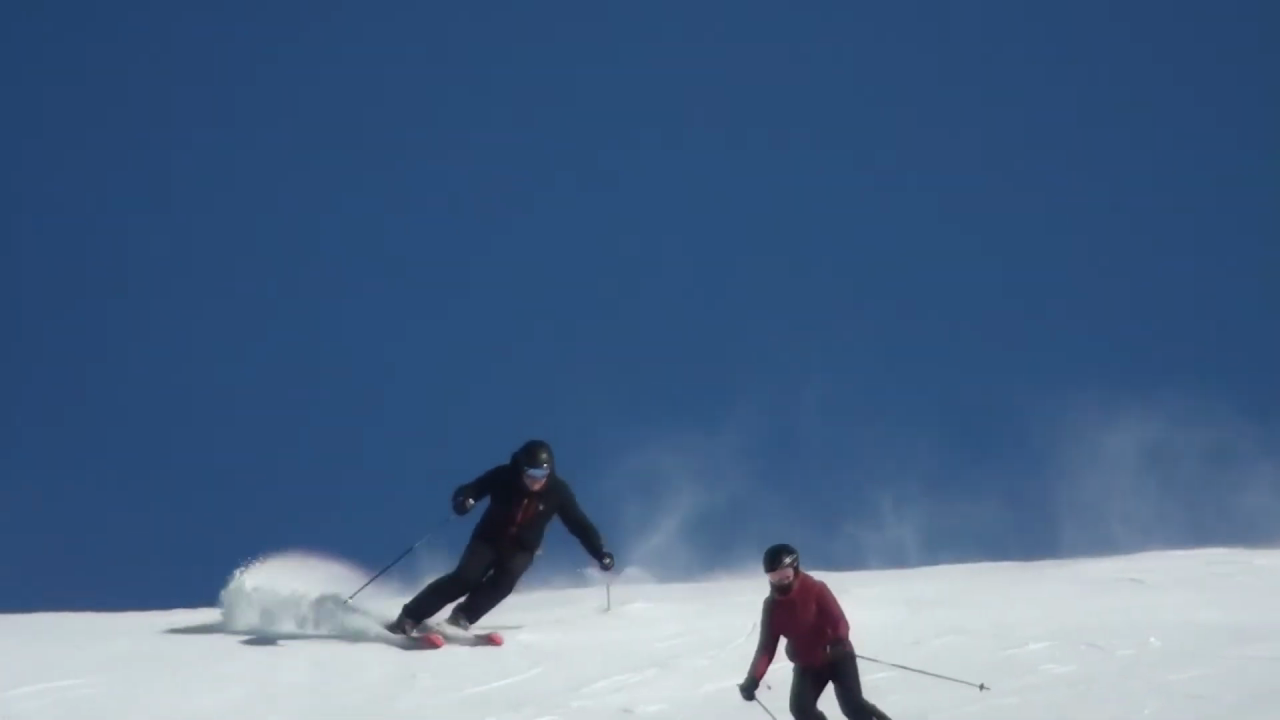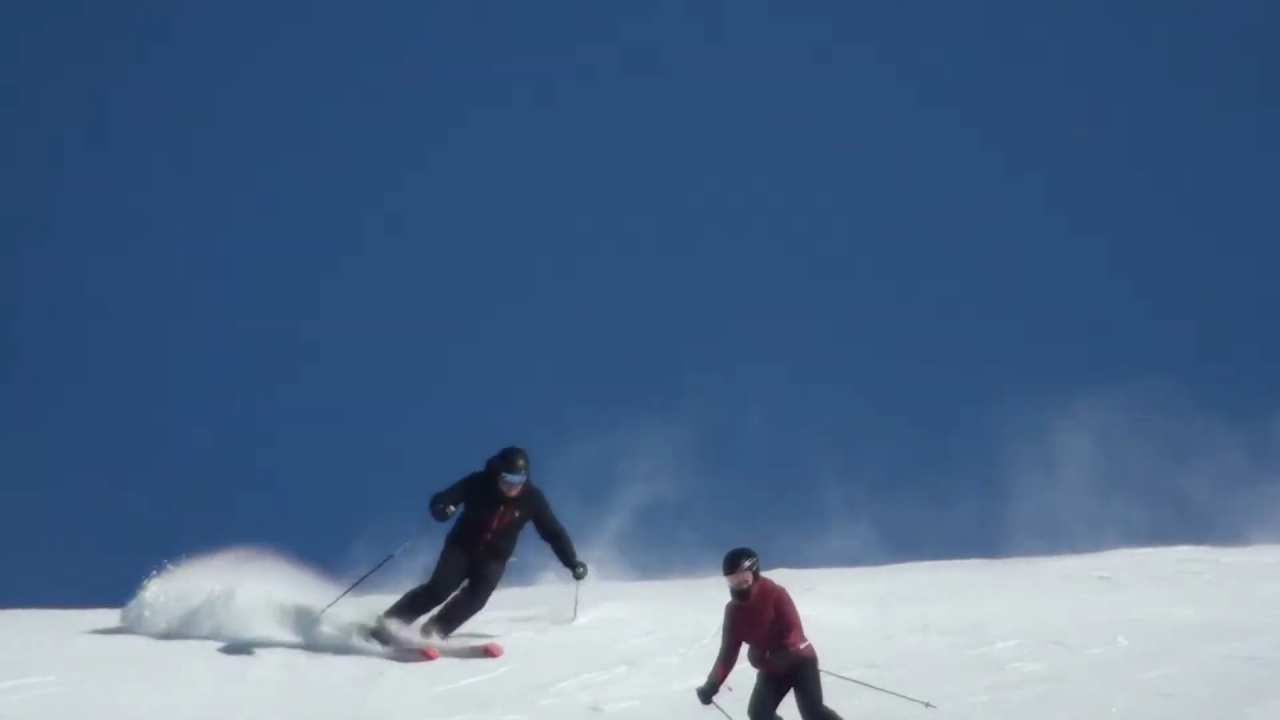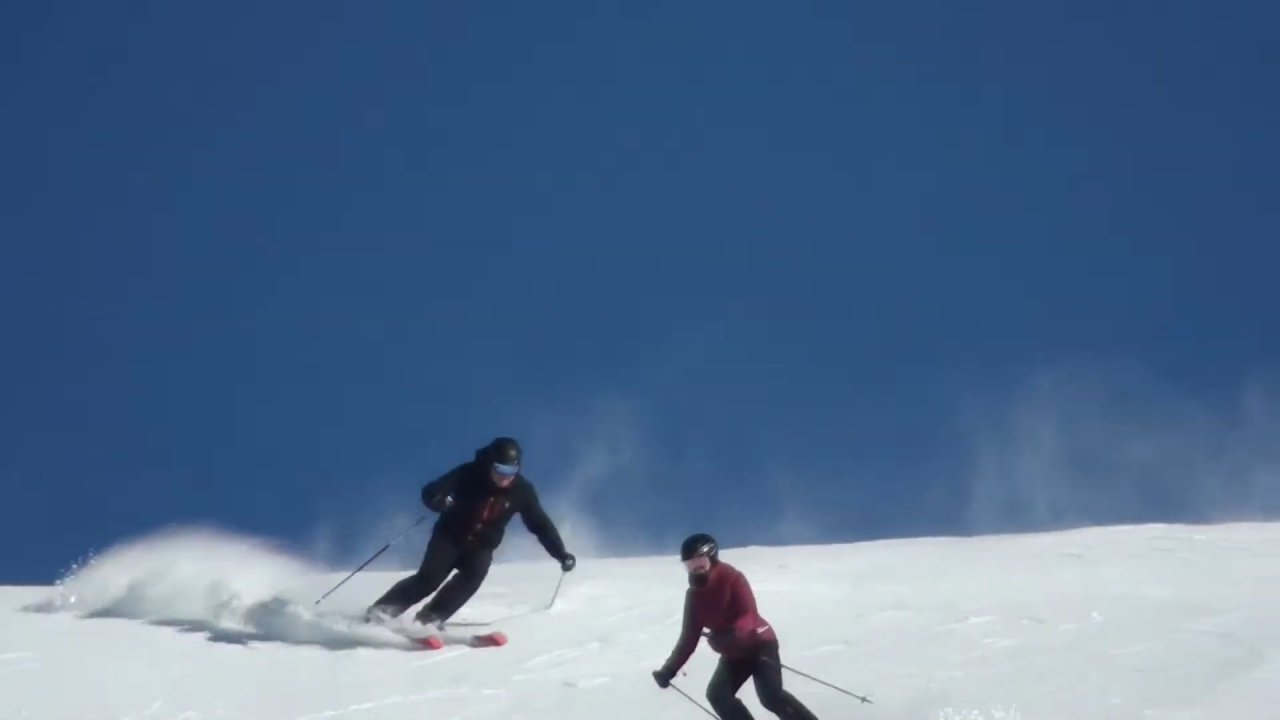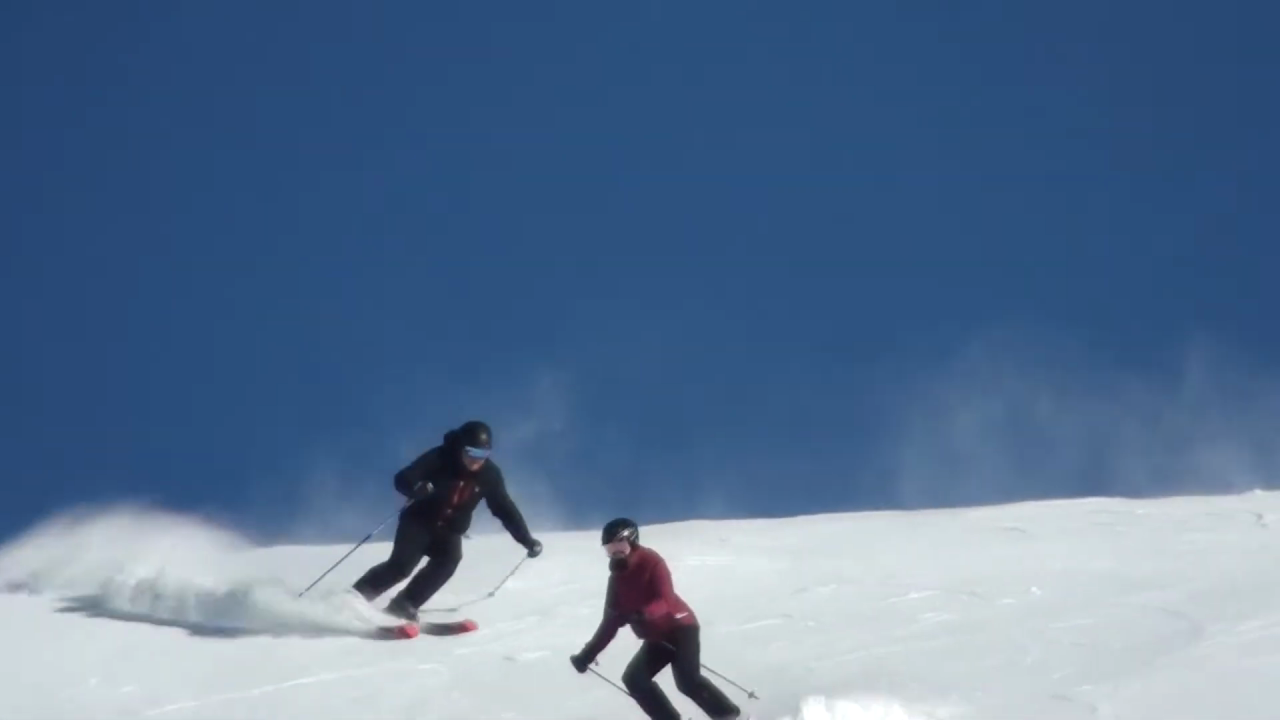
dt=0.1s
person 1, frame 1
left shoulder: (558, 491)
right shoulder: (504, 476)
left elbow: (580, 524)
right elbow: (471, 490)
left wrist: (599, 552)
right wrist: (463, 501)
left hip: (520, 548)
right hip: (488, 538)
left knee: (508, 574)
right knee: (464, 578)
left ankle: (462, 618)
right ankle: (409, 618)
person 1, frame 2
left shoulder: (533, 499)
right shoulder: (479, 483)
left elbow: (553, 532)
right elbow: (440, 500)
left wrist: (572, 562)
right wrist: (441, 508)
left hip: (494, 557)
right hip: (462, 547)
left knee: (484, 585)
right knee: (438, 589)
left ankle: (436, 629)
right ankle: (387, 623)
person 1, frame 3
left shoulder: (521, 490)
right shoulder: (470, 473)
left elbow: (540, 523)
right elbow: (432, 491)
left wrist: (561, 553)
right wrist: (437, 500)
left hip: (481, 545)
right hip: (450, 536)
left knee: (475, 572)
right knee: (429, 577)
left ankle: (431, 617)
right ankle: (381, 611)
person 1, frame 4
left shoulder: (490, 474)
right shoulder: (439, 458)
left elbow: (506, 510)
right elbow: (402, 479)
left wrist: (527, 539)
right wrist: (415, 488)
left hip: (450, 530)
right hip: (420, 520)
left knee: (450, 558)
right knee: (402, 564)
left ankle: (403, 606)
person 2, frame 1
left shoulder: (815, 589)
right shoulder: (772, 605)
left elbow: (838, 620)
right elbow: (767, 646)
left wrist: (840, 642)
right wrist: (752, 680)
left hip: (837, 657)
right hip: (807, 666)
left knee: (853, 706)
person 2, frame 2
left shoulder: (774, 593)
right shoulder: (733, 610)
left elbow: (795, 629)
right elbow: (728, 652)
left wrist: (786, 649)
right wrist: (712, 685)
left hip: (799, 660)
right hip: (770, 671)
person 2, frame 3
left shoulder: (732, 578)
right shoulder: (694, 594)
left elbow: (749, 614)
right elbow: (688, 637)
left wrist: (732, 633)
right wrist: (670, 668)
left hip: (759, 643)
right hip: (732, 655)
left knee: (771, 696)
right knee: (717, 695)
person 2, frame 4
left shoulder: (652, 562)
right shoulder: (617, 578)
left elbow: (665, 600)
right elbow: (611, 622)
left wrist: (641, 615)
right wrist: (589, 652)
left hip: (680, 626)
right hip: (655, 637)
left knee: (688, 680)
right knee: (634, 679)
